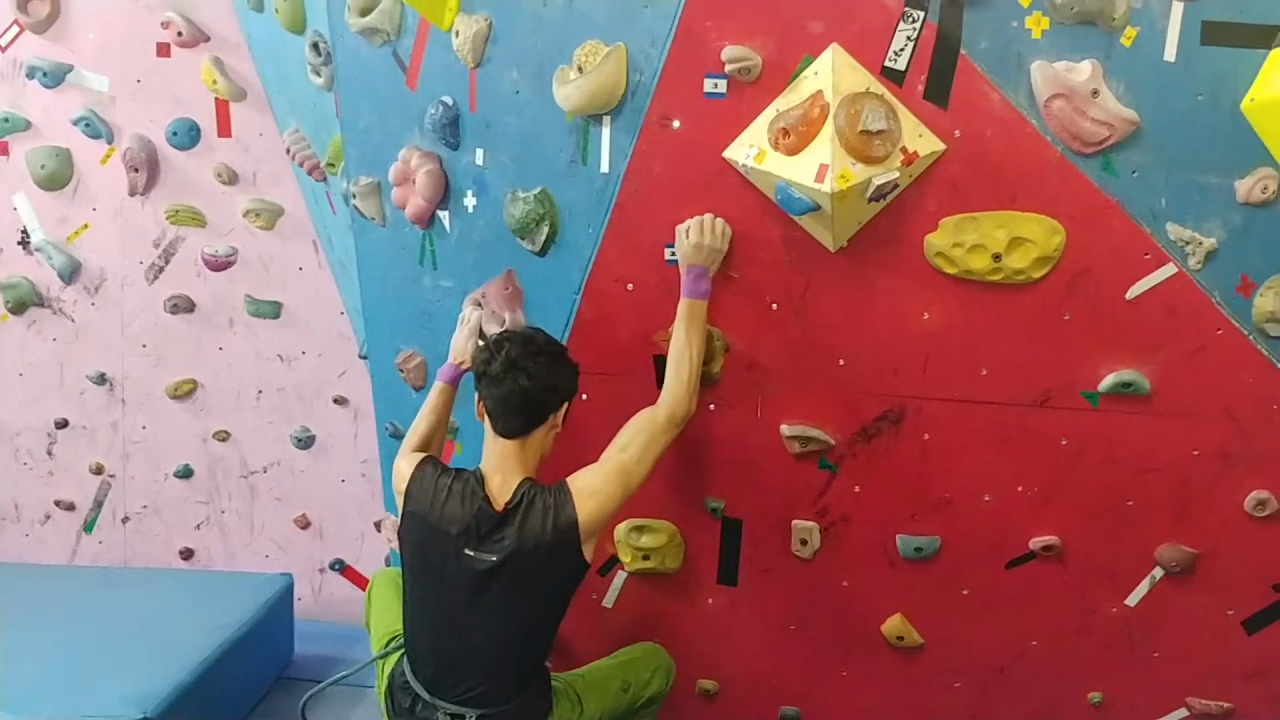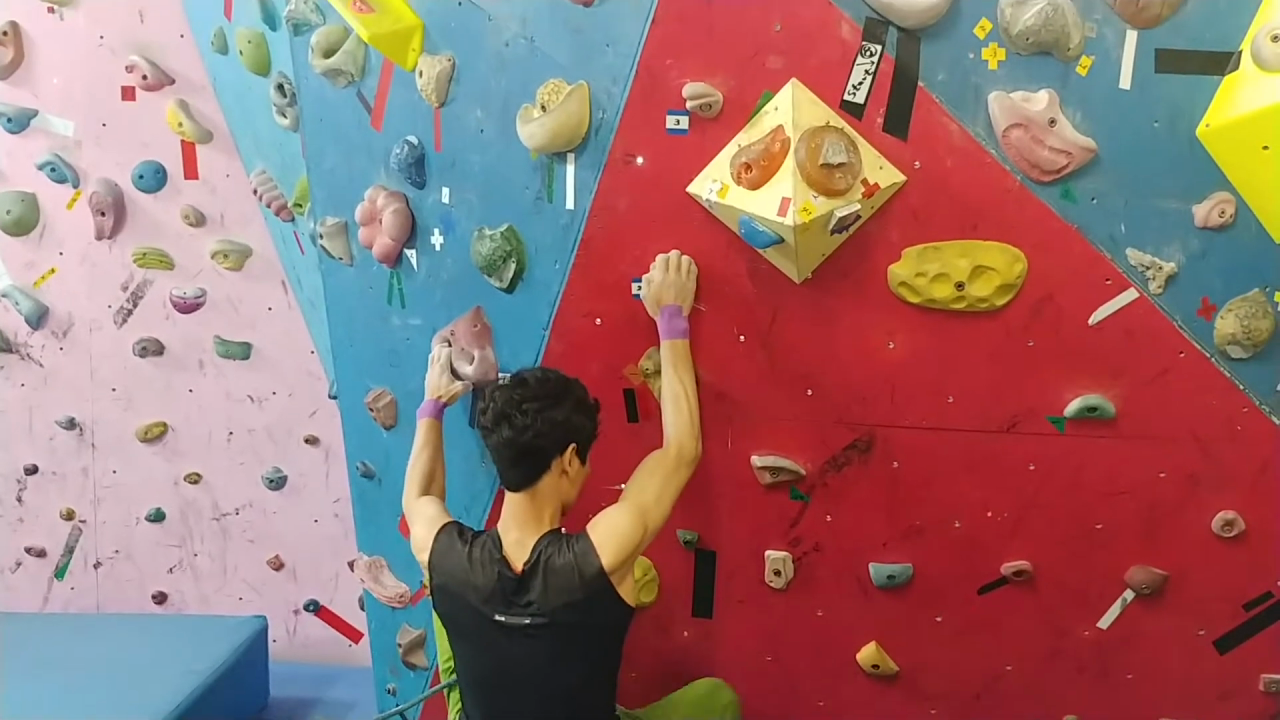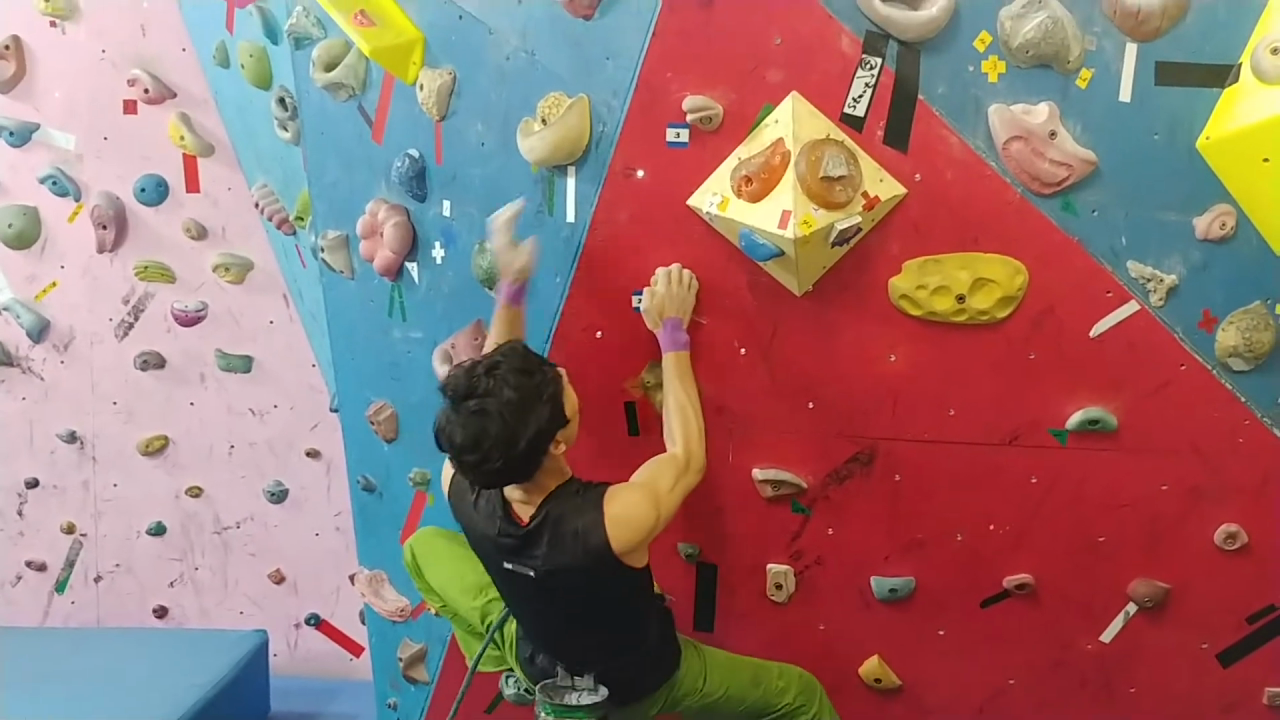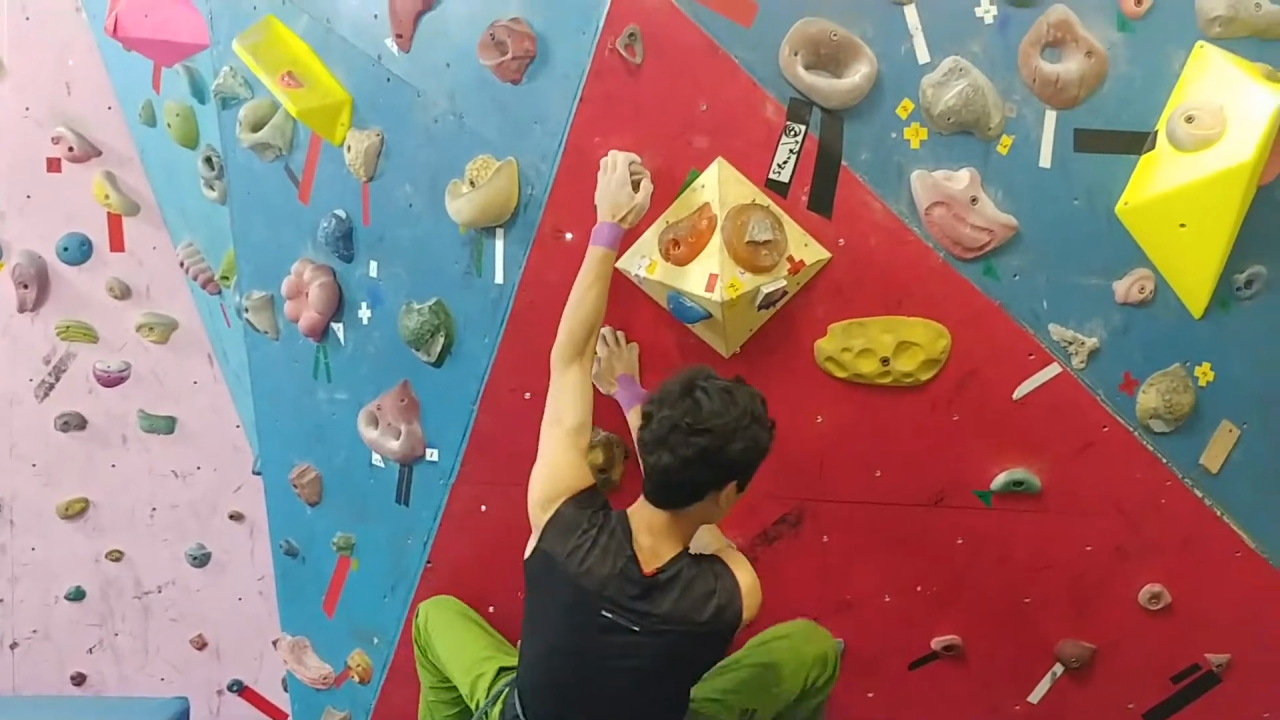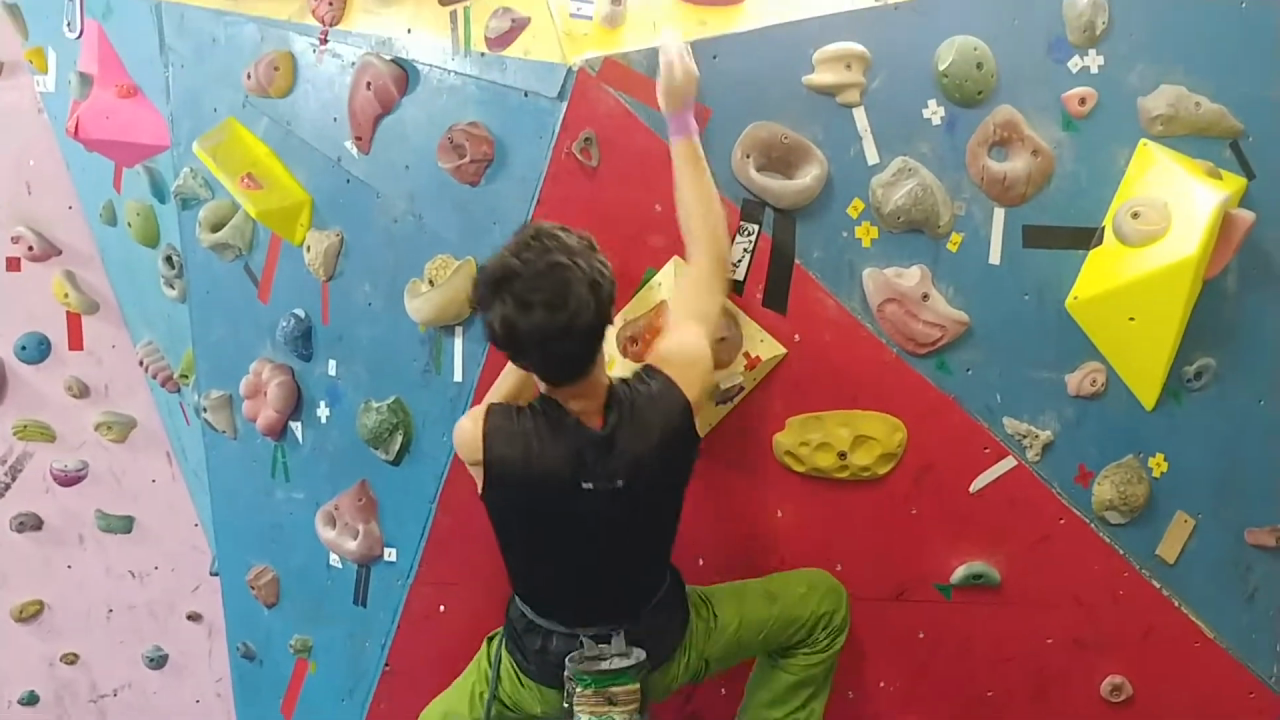
dt=1s
person 1, frame 1
left shoulder: (419, 488)
right shoulder: (573, 513)
right elbow: (673, 409)
left wrist: (453, 367)
right wrist: (695, 280)
right knee: (653, 665)
person 1, frame 2
left shoulder: (446, 557)
right shoulder: (599, 556)
left elbow: (419, 501)
right elbow: (683, 449)
left wrist: (433, 405)
right wrist: (673, 319)
person 1, frame 3
left shoulder: (467, 488)
right shoulder: (613, 520)
left elbow: (493, 378)
right elbow: (688, 459)
left wrist: (509, 288)
right wrist: (673, 333)
left hip: (541, 669)
left knee: (425, 550)
person 1, frame 4
left shoulder: (561, 516)
right shoulder: (735, 594)
left elbow: (568, 360)
right elbow: (688, 499)
left wrist: (609, 226)
right wrist: (628, 392)
left knee: (436, 618)
right knee: (814, 645)
person 1, frame 5
left shoulder: (481, 440)
right shoulder: (670, 396)
right elbow: (710, 254)
right wrist: (683, 122)
right hip: (657, 654)
right knee: (818, 605)
